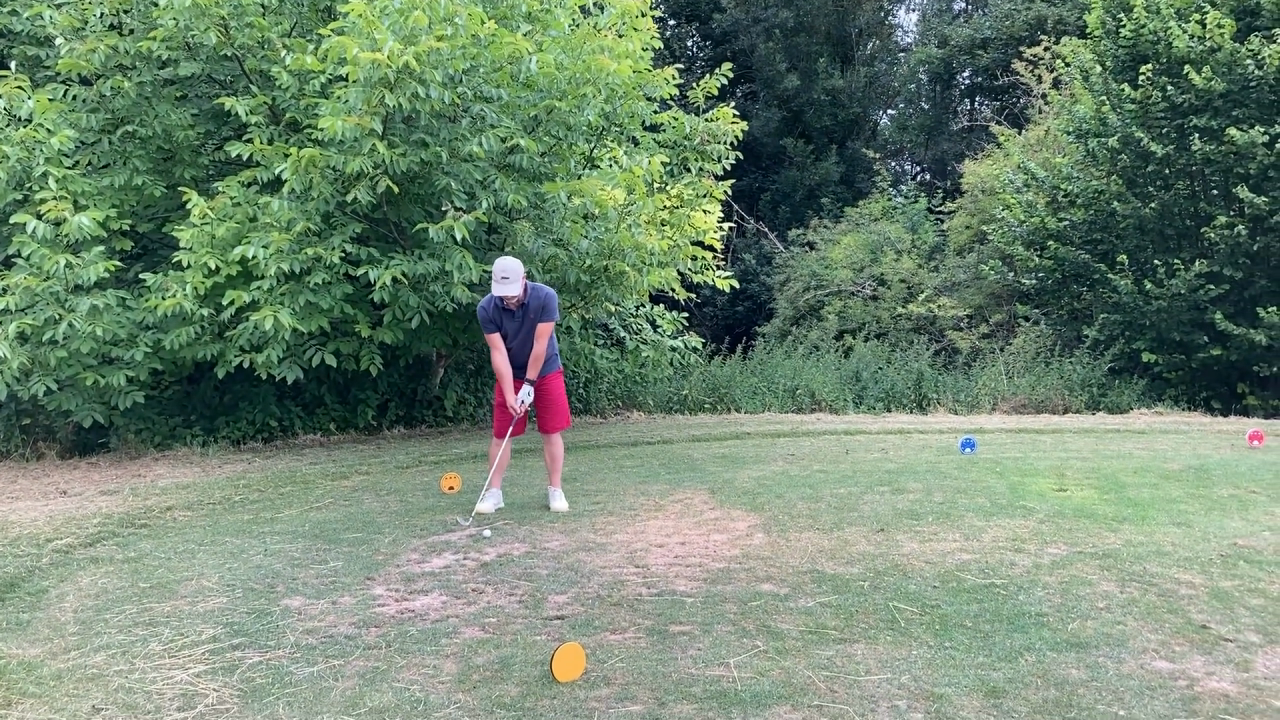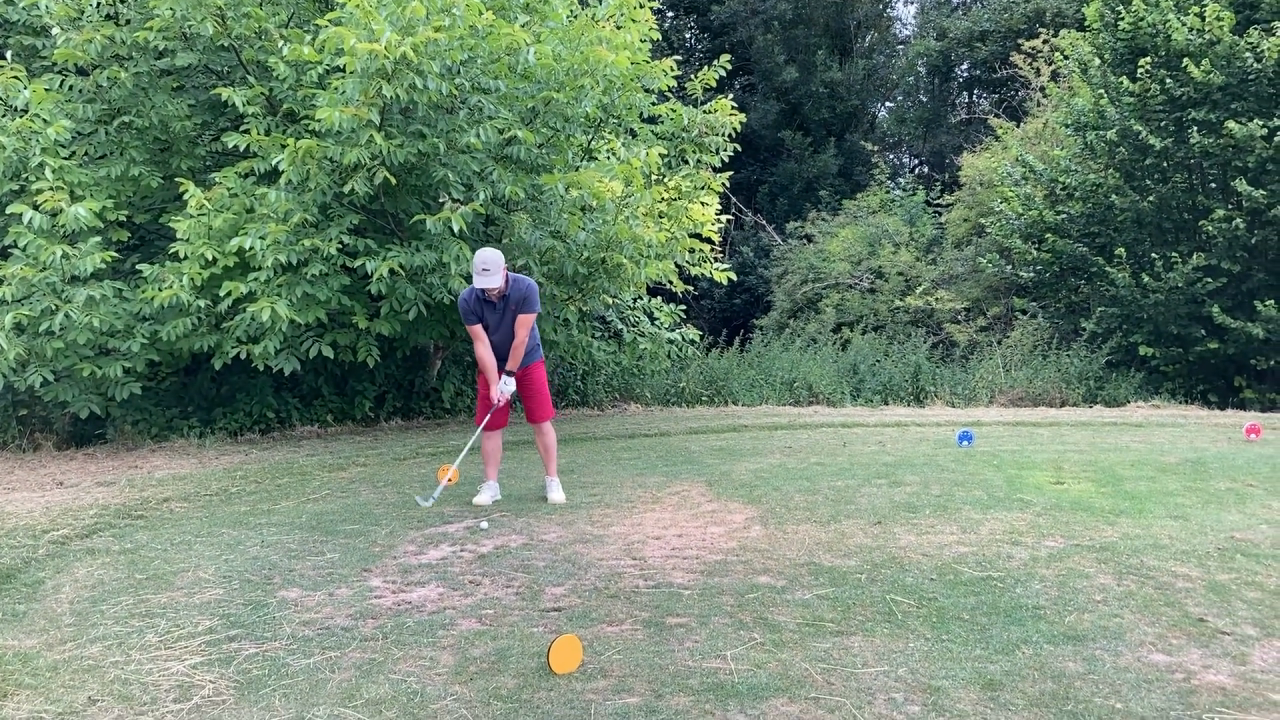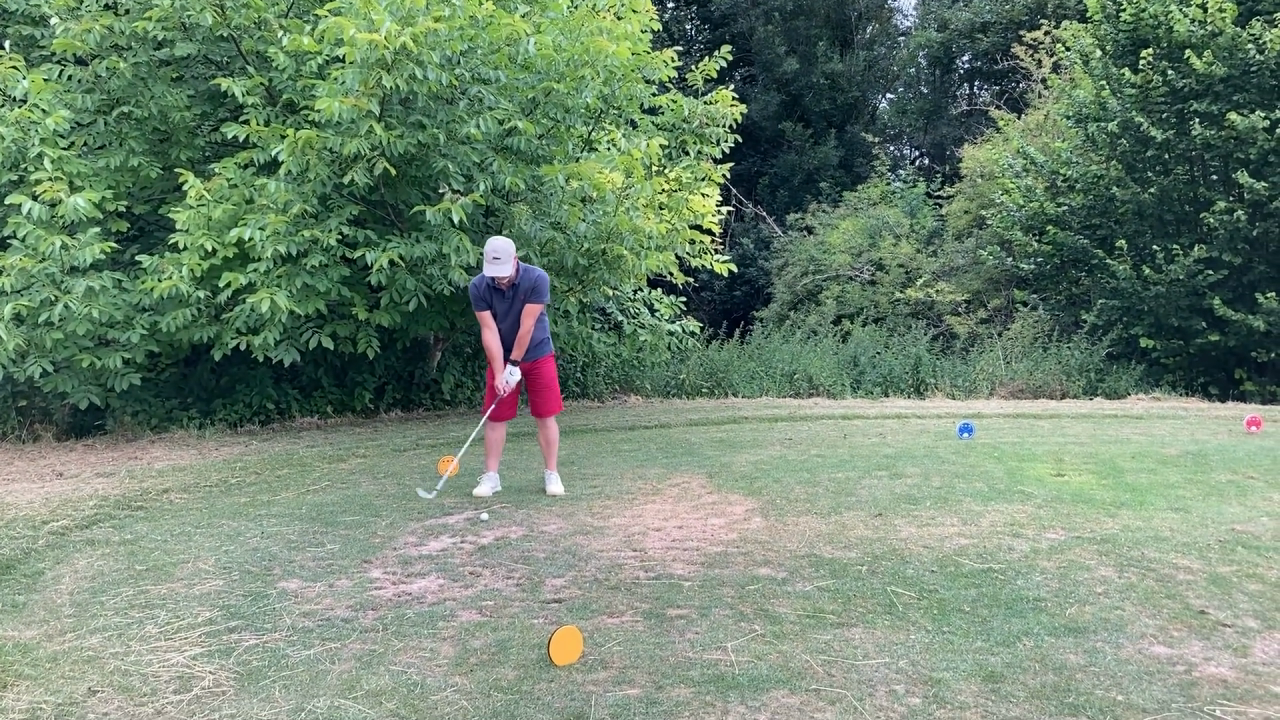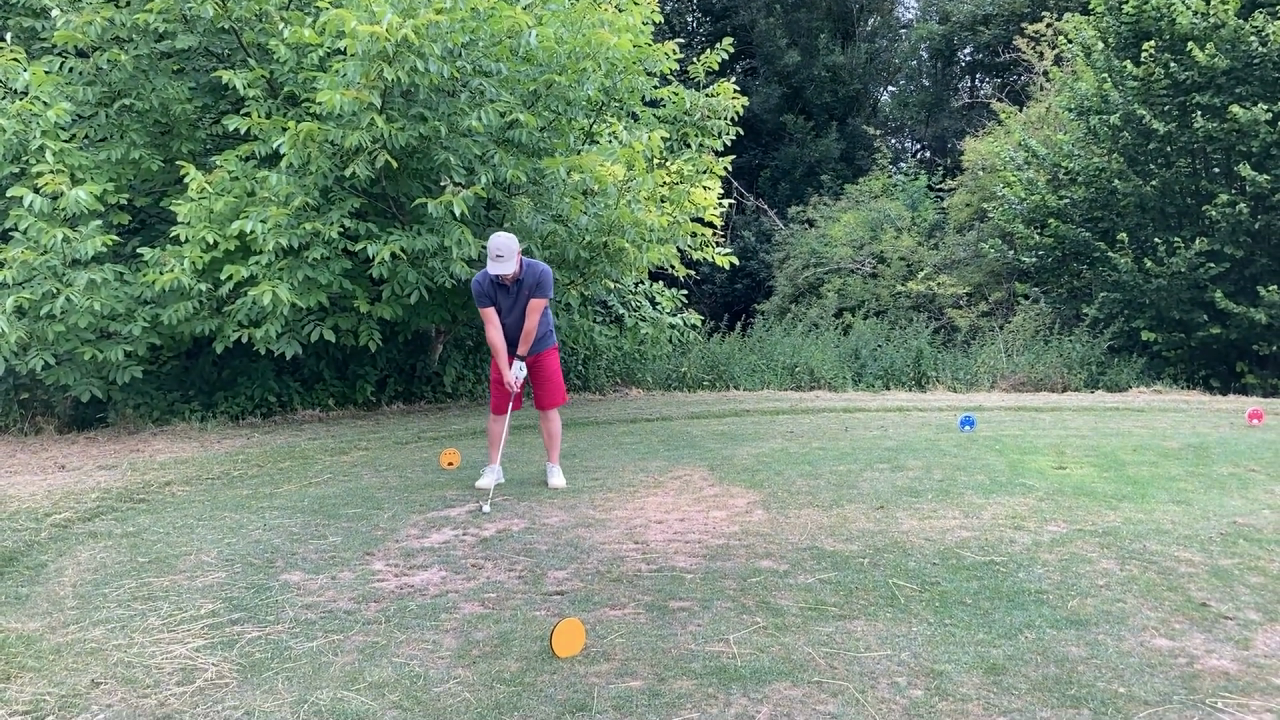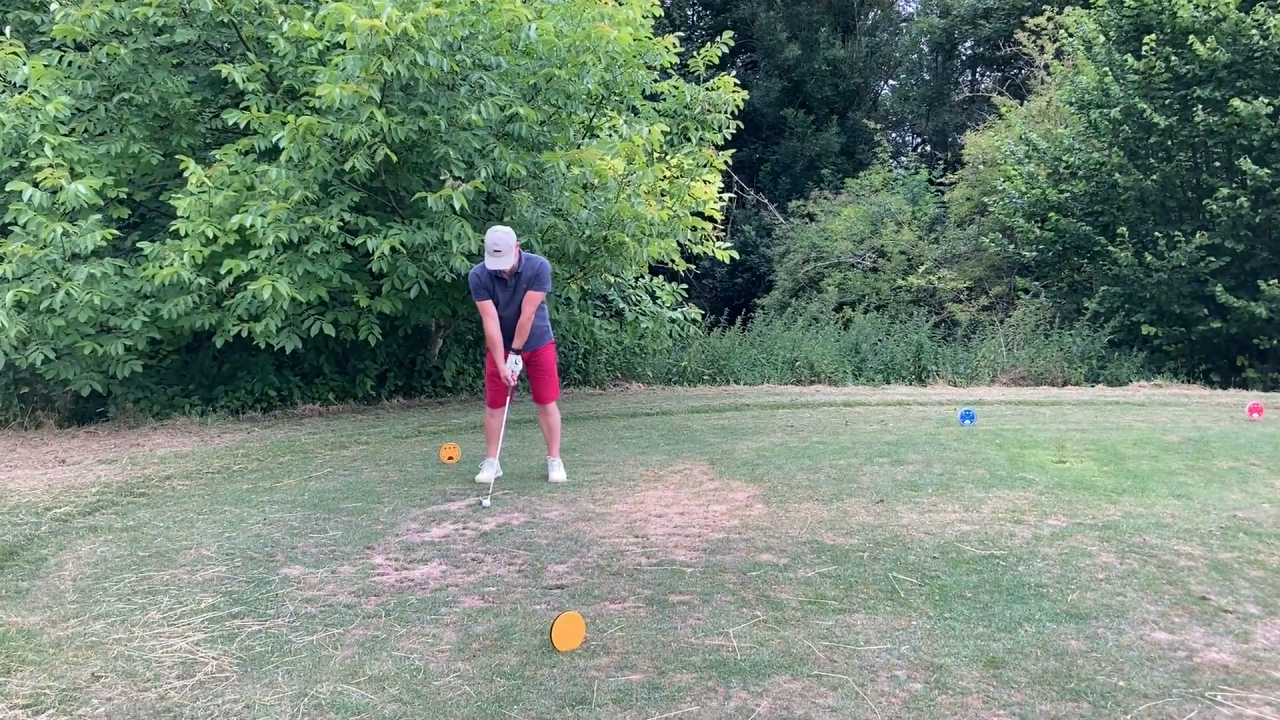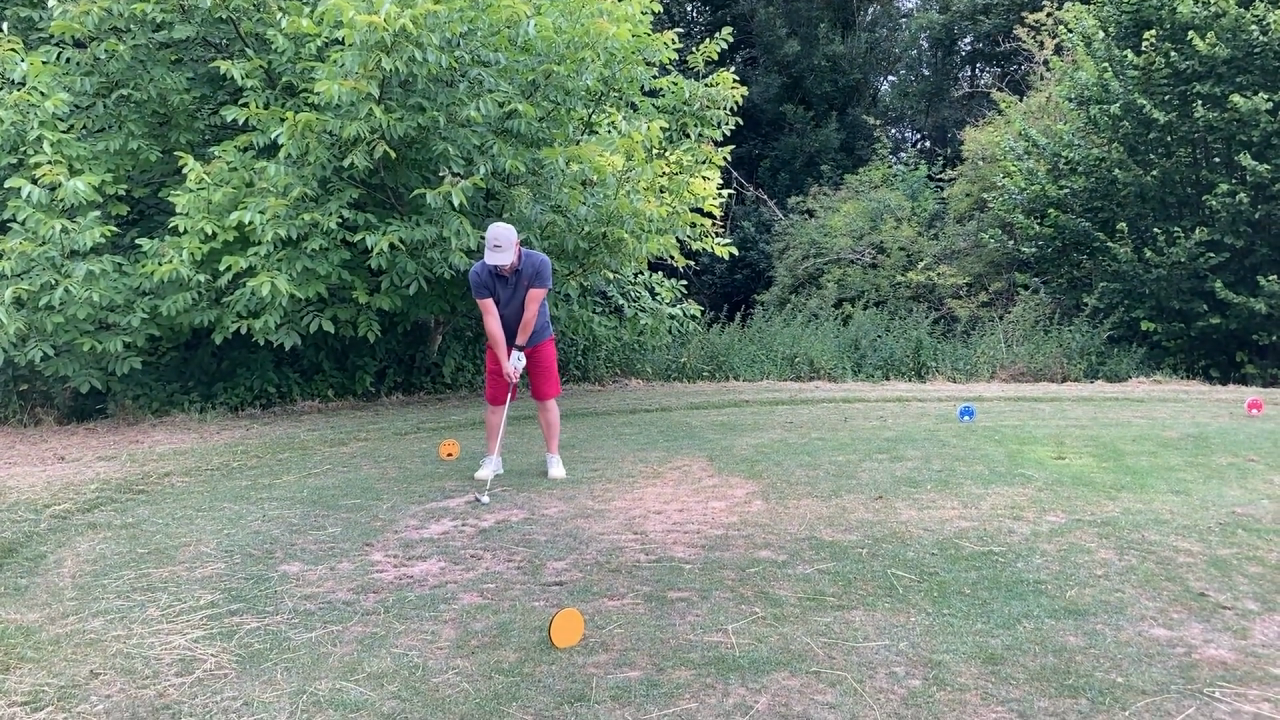
dt=0.4s
person 1, frame 1
left shoulder: (546, 297)
right shoulder: (486, 308)
left elbow: (540, 345)
right elbow: (498, 353)
left wrist: (529, 383)
right wrist: (509, 394)
left hip: (546, 373)
right hip: (509, 375)
left knee: (551, 432)
right knee: (501, 434)
left ankle: (555, 490)
right ankle: (494, 492)
person 1, frame 2
left shoulder: (527, 288)
right shoulder: (467, 299)
left elbow: (521, 337)
right elbow: (481, 344)
left wrist: (510, 376)
right wrist: (494, 384)
left hip: (528, 362)
right hip: (491, 367)
left knee: (542, 421)
right knee: (491, 426)
left ankle: (552, 481)
right ankle: (490, 484)
person 1, frame 3
left shoulder: (537, 279)
right shoulder: (478, 286)
left elbow: (527, 326)
right elbow: (489, 331)
left wrist: (514, 365)
right wrist: (500, 372)
left hip: (538, 355)
right hip: (500, 357)
left knee: (545, 416)
right knee: (496, 417)
left ankle: (551, 474)
right ankle: (491, 476)
person 1, frame 4
left shoulder: (541, 273)
right shoulder: (481, 282)
left elbow: (532, 321)
right elbow: (493, 328)
left wrist: (521, 359)
right wrist: (506, 369)
left hip: (542, 349)
right hip: (504, 351)
left knee: (549, 408)
right knee: (498, 410)
left ankle: (554, 466)
right ankle: (493, 467)
person 1, frame 5
left shoulder: (539, 267)
right shoulder: (478, 275)
left elbow: (528, 314)
right elbow: (490, 321)
left wrist: (516, 353)
right wrist: (501, 362)
left hip: (538, 344)
right hip: (501, 346)
left knee: (547, 402)
right knee: (494, 404)
left ankle: (555, 460)
right ankle: (491, 461)
person 1, frame 6
left shoulder: (540, 263)
right shoulder: (479, 273)
left elbow: (531, 311)
right elbow: (491, 319)
left wrist: (519, 350)
right wrist: (505, 360)
left hip: (538, 340)
right hip: (500, 343)
left knee: (546, 398)
right knee: (495, 401)
left ankle: (553, 457)
right ankle: (492, 459)
